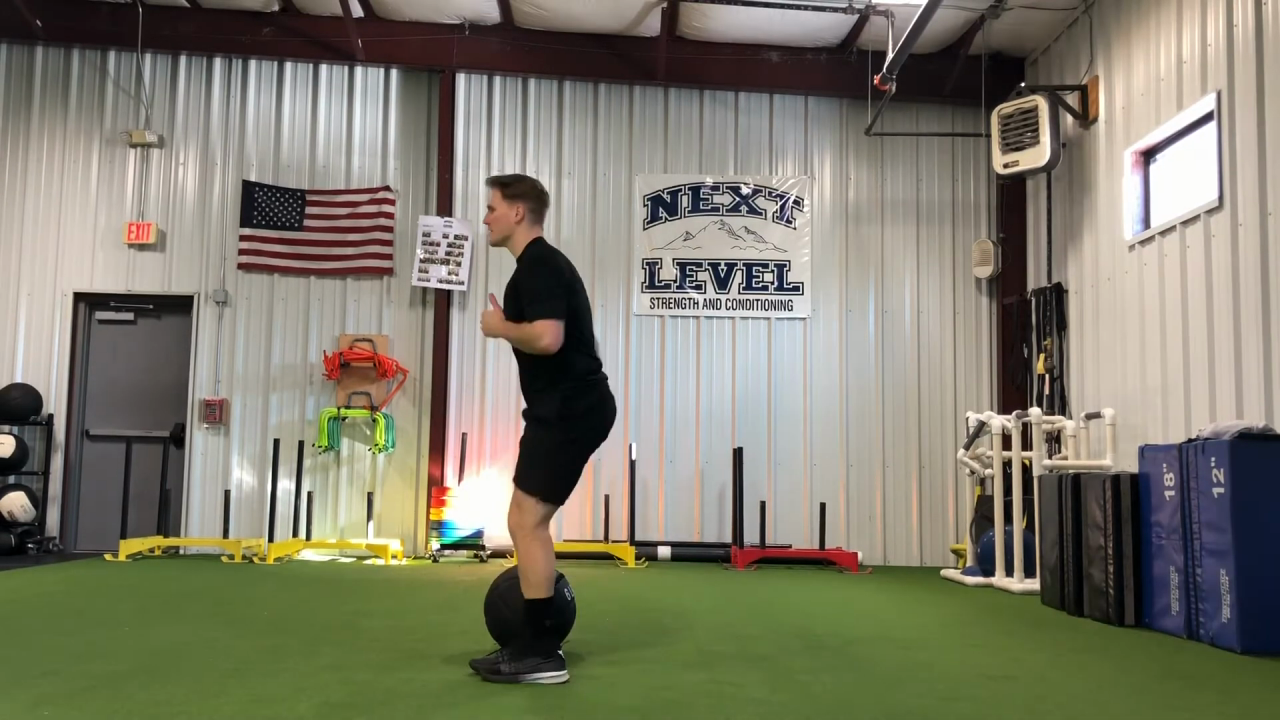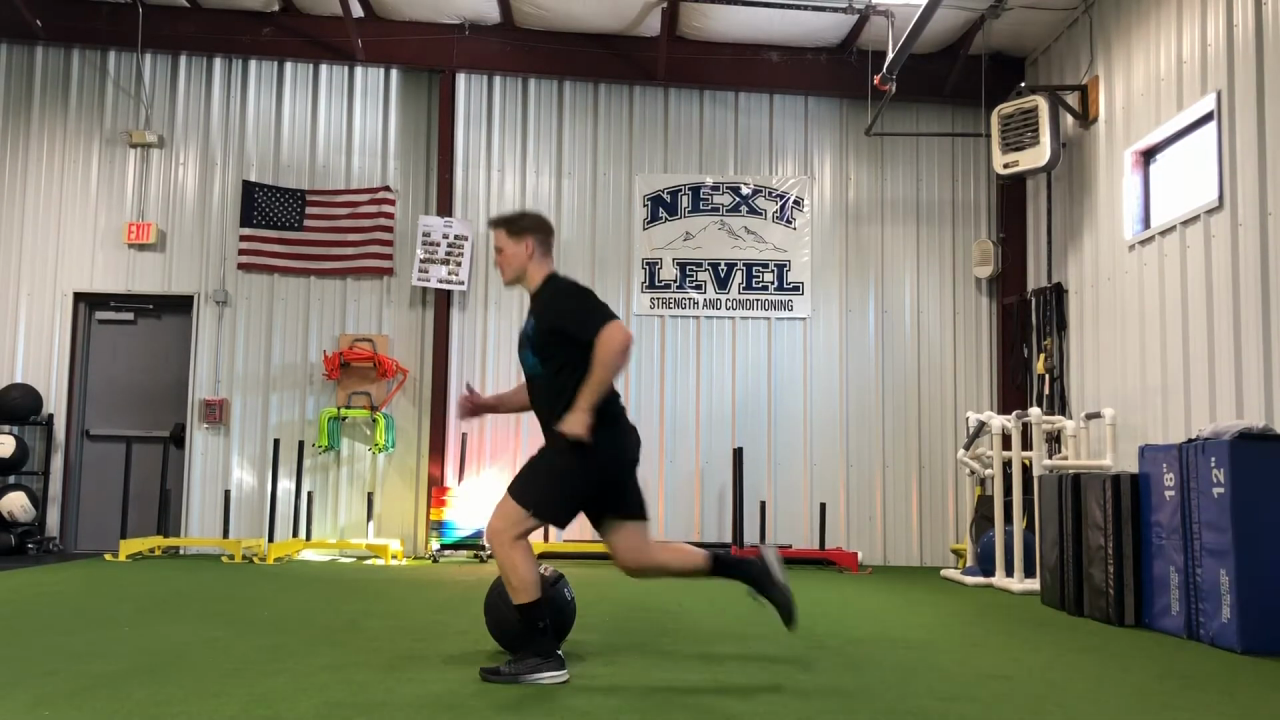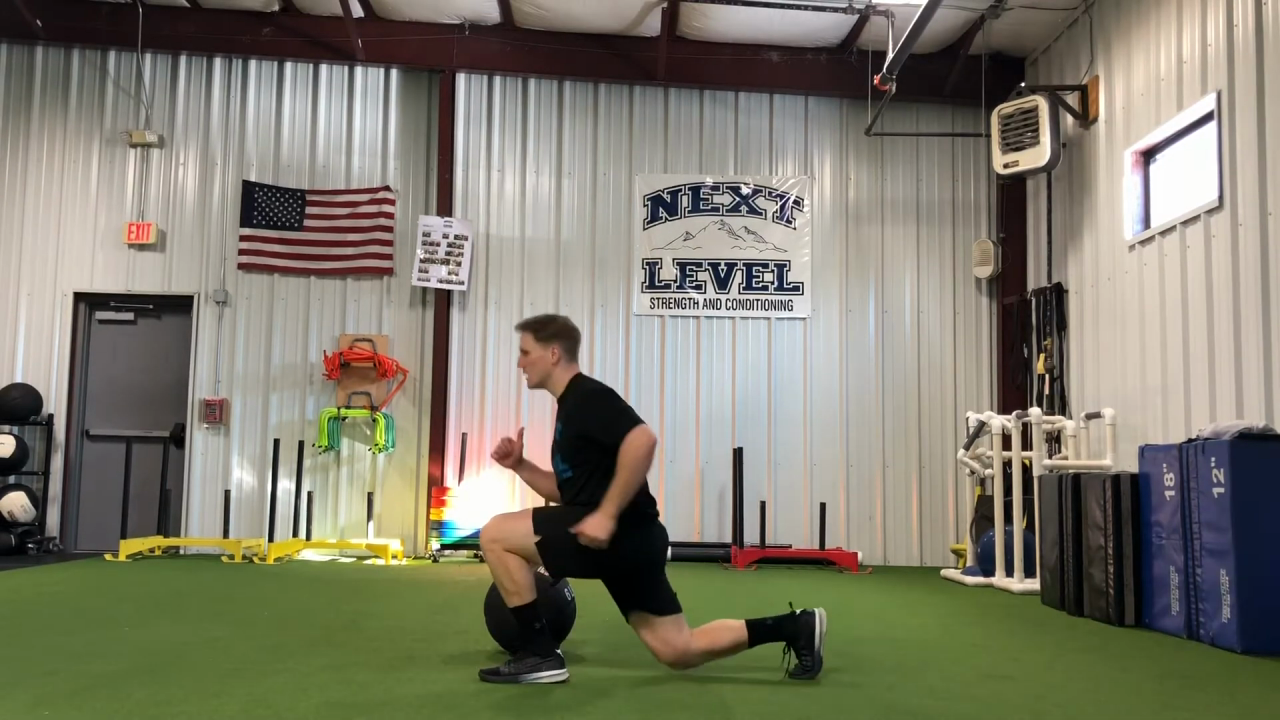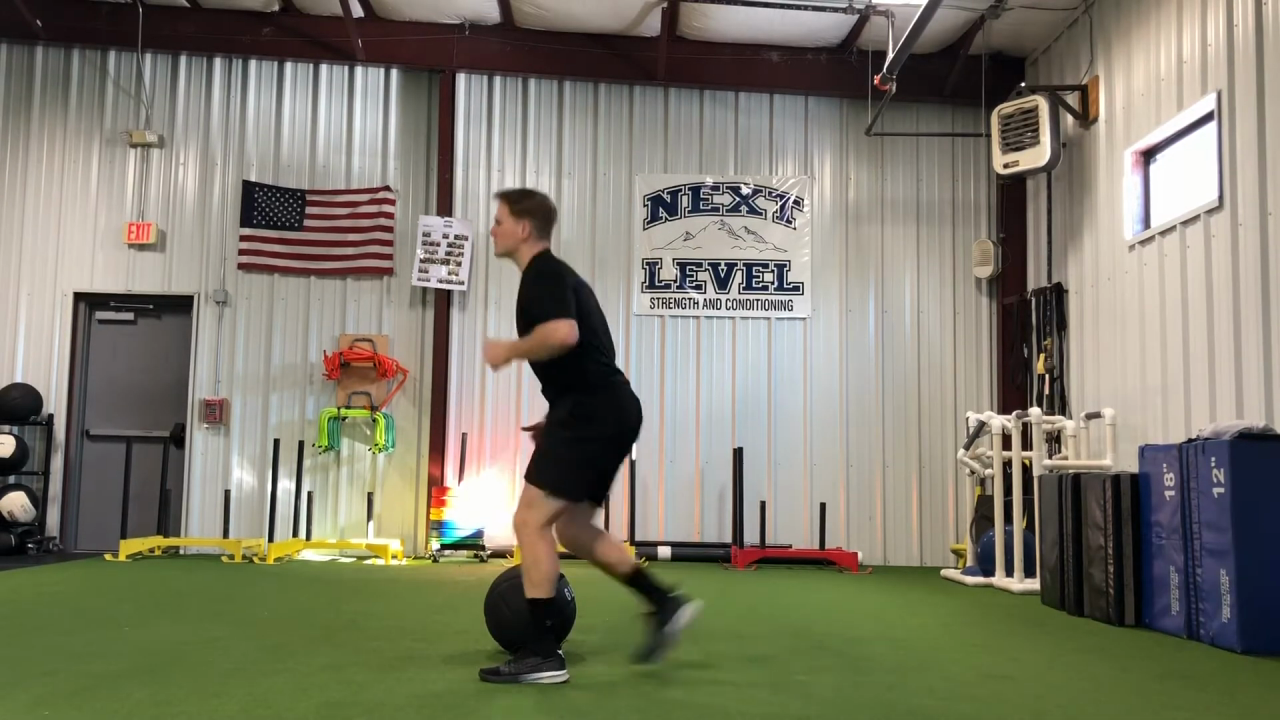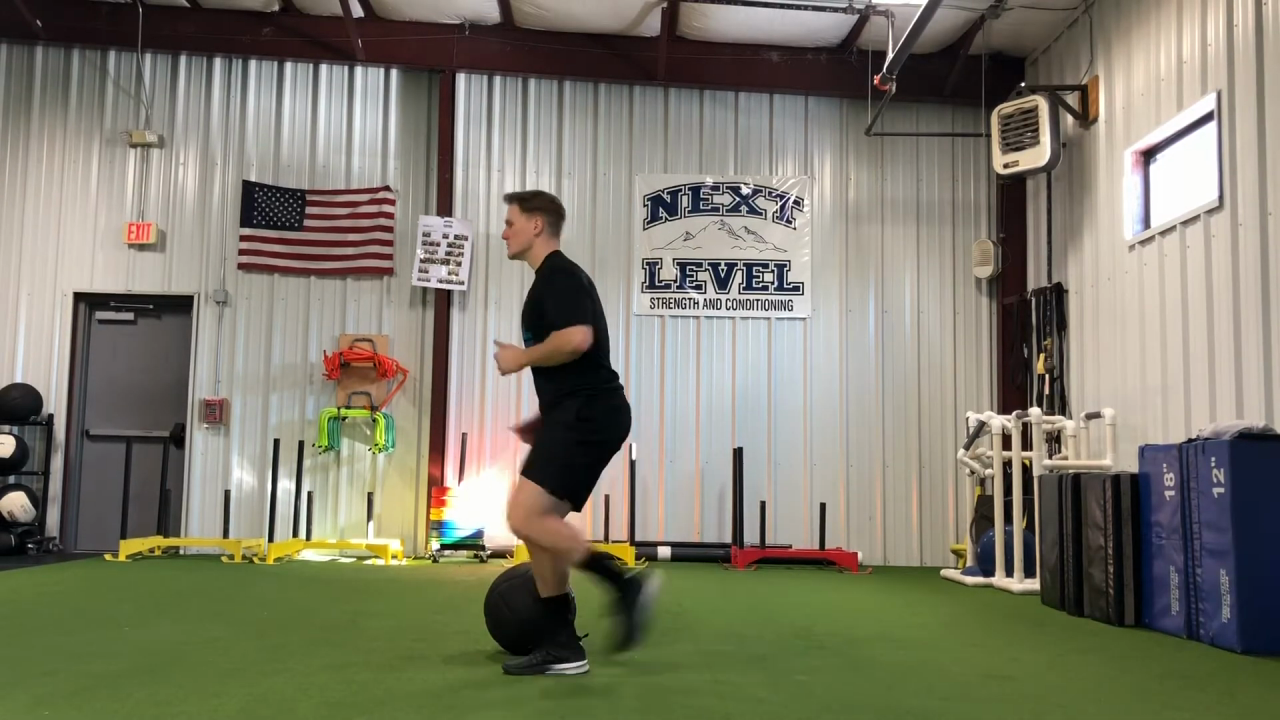
dt=0.2s
person 1, frame 1
left shoulder: (538, 265)
right shoulder: (545, 263)
left elbow: (549, 338)
left wrist: (501, 329)
left hip: (568, 411)
right hip: (566, 408)
left knee: (525, 524)
right knee: (526, 522)
left ankle: (540, 654)
right ankle: (534, 641)
person 1, frame 2
left shoulder: (561, 297)
right shoulder: (538, 313)
left elbow: (617, 336)
right elbow: (539, 390)
left wrist: (582, 412)
right wrist: (487, 402)
left hip: (591, 451)
right hip: (595, 450)
left knee: (503, 533)
right knee: (637, 552)
left ankle: (540, 655)
right ankle: (753, 567)
person 1, frame 3
left shoulder: (587, 397)
right shoulder: (574, 411)
left elbow: (642, 439)
right elbow: (567, 490)
left wrist: (607, 514)
right wrist: (519, 464)
left hip: (616, 531)
right hip: (624, 534)
left knee: (499, 538)
right knee: (677, 649)
left ankle: (538, 655)
right ankle: (798, 627)
person 1, frame 4
left shoulder: (541, 276)
right shoulder: (555, 275)
left elbow: (563, 333)
left wrist: (509, 351)
right wrist: (556, 419)
left hip: (594, 416)
right hip: (608, 413)
left knee: (531, 523)
right knee: (575, 529)
left ankle: (540, 654)
right ankle: (665, 603)
person 1, frame 5
left shoulder: (558, 276)
right shoulder: (558, 277)
left elbow: (578, 338)
left wrist: (523, 357)
right wrist: (545, 416)
left hip: (587, 419)
right hip: (572, 413)
left knee: (526, 516)
right knee: (541, 525)
left ankle: (625, 585)
right ankle: (563, 642)
